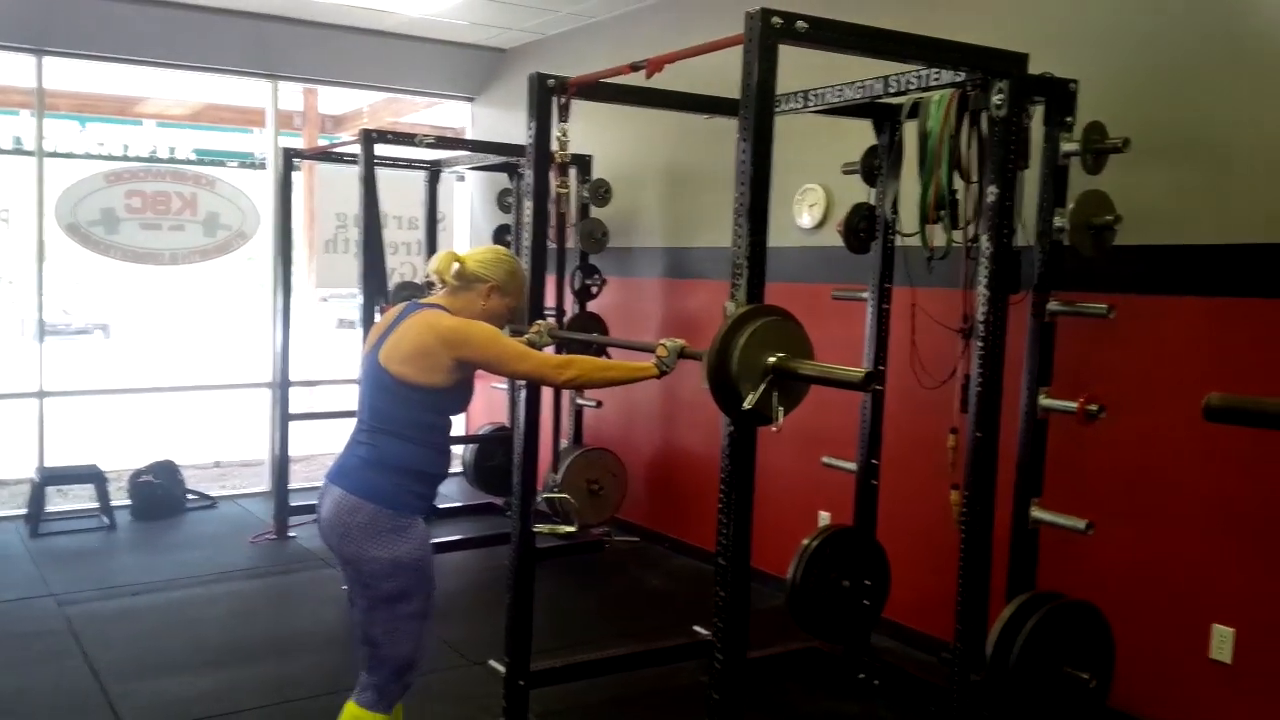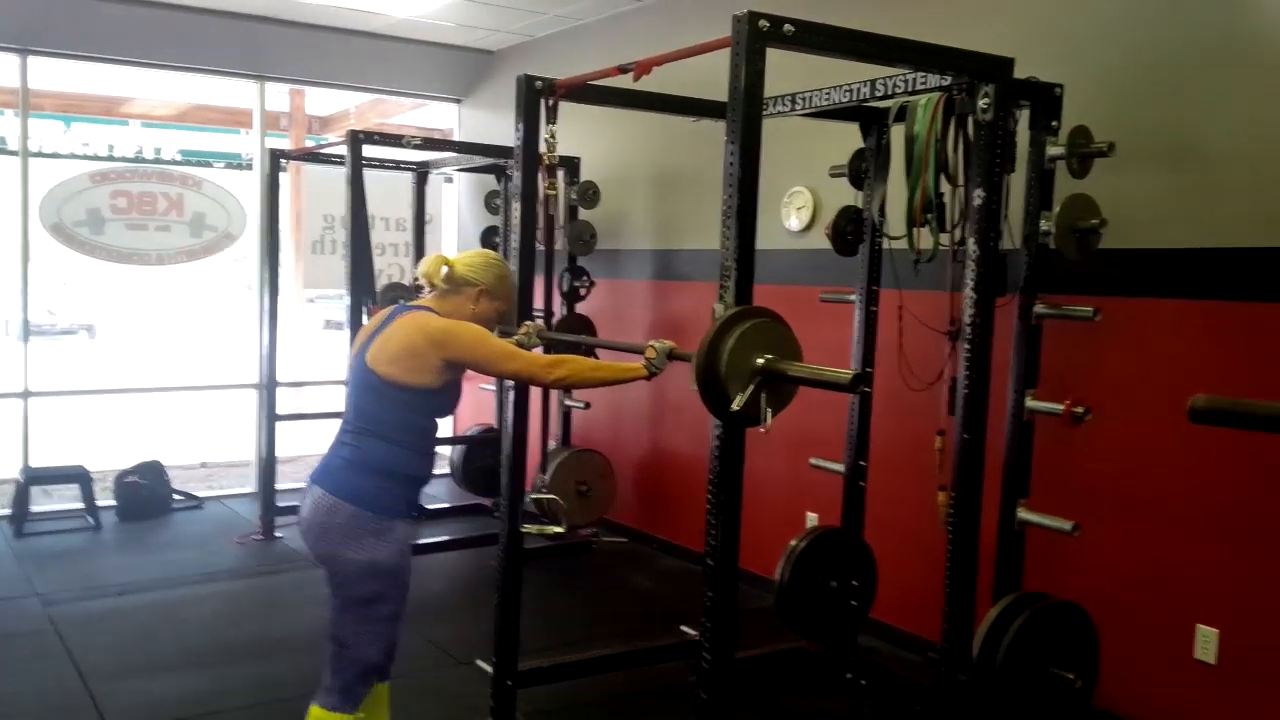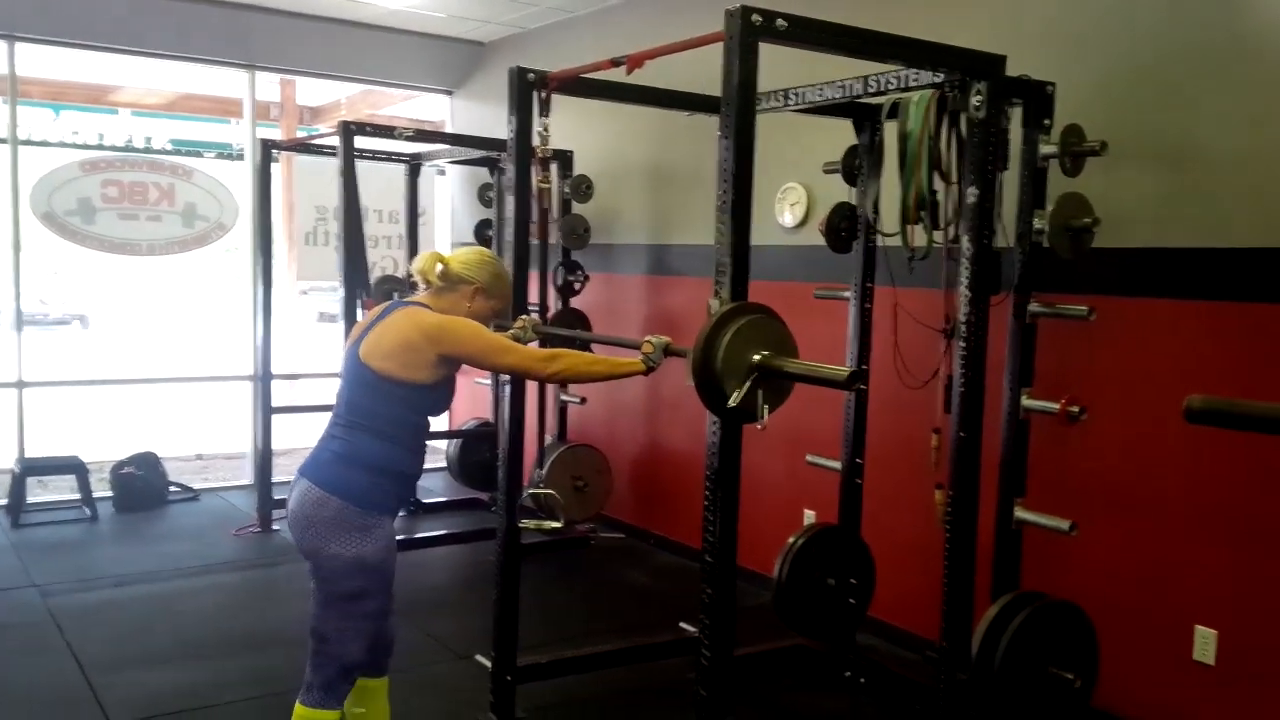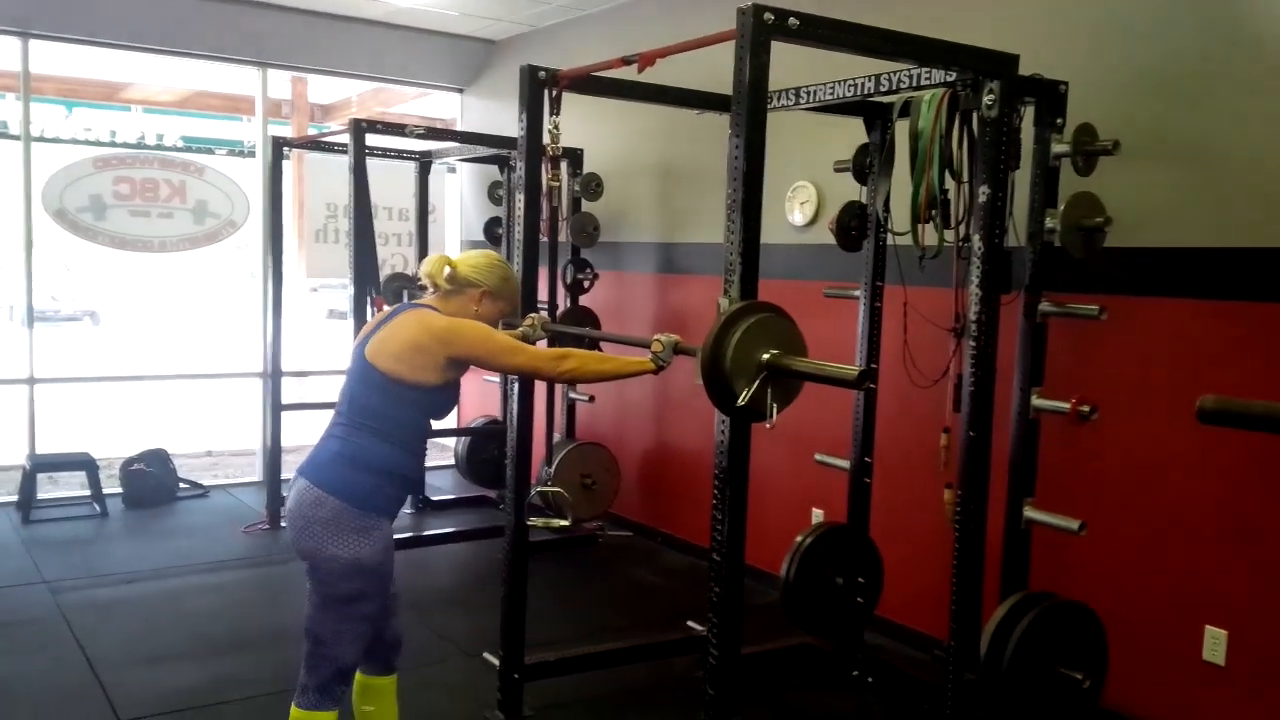
dt=0.1s
person 1, frame 1
left shoulder: (405, 316)
right shoulder: (451, 332)
right elbow: (562, 372)
left wrist: (526, 342)
right wrist: (655, 366)
left hip: (352, 500)
right hip: (381, 515)
left knee: (385, 665)
right knee: (387, 680)
person 1, frame 2
left shoulder: (395, 319)
right shoulder: (439, 334)
right elbow: (551, 372)
left wrist: (517, 344)
right wrist: (644, 368)
left hip: (341, 502)
right hip: (362, 517)
left knee: (373, 661)
right knee: (352, 675)
person 1, frame 3
left shoulder: (392, 315)
right shoulder: (435, 329)
right elbow: (548, 366)
left wrist: (512, 338)
right wrist: (641, 363)
left hip: (331, 497)
right hip: (350, 511)
left knee: (372, 654)
right knee: (334, 672)
person 1, frame 4
left shoulder: (404, 319)
right shoulder: (441, 332)
right elbow: (558, 366)
left wrist: (522, 336)
right wrist: (649, 362)
left hip: (329, 499)
right hip: (345, 514)
left knee: (380, 646)
right knee: (330, 671)
